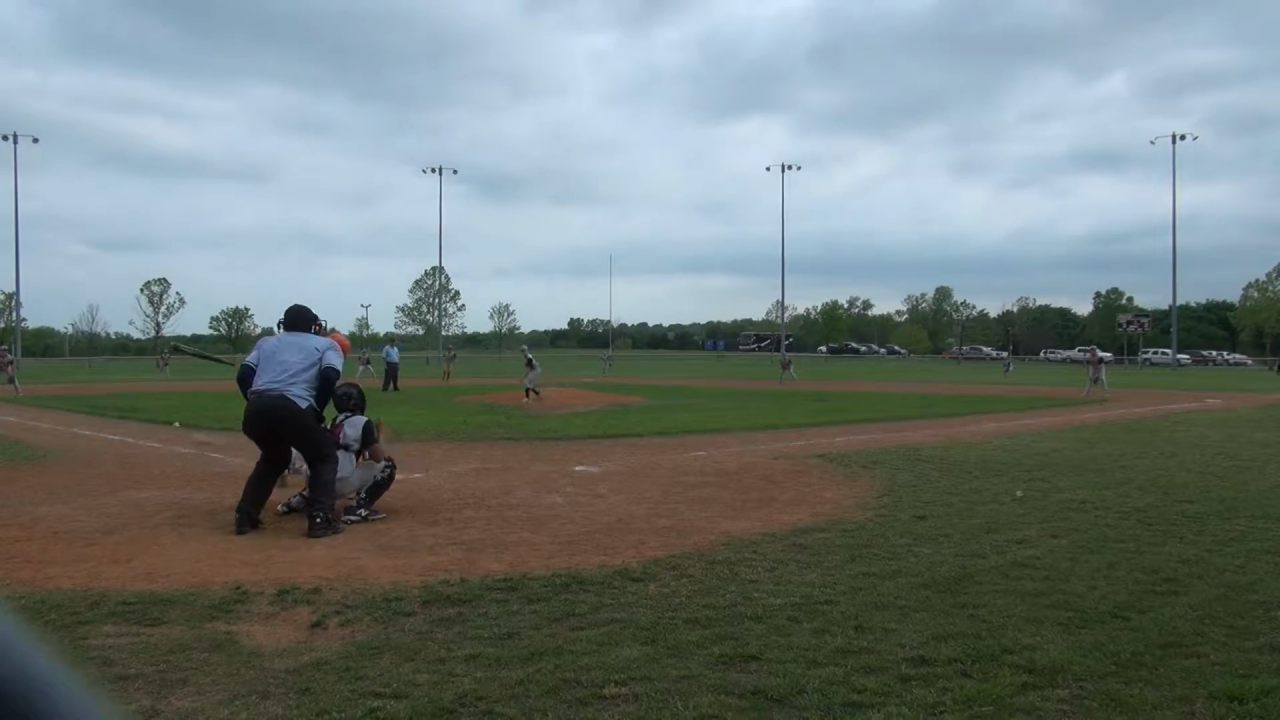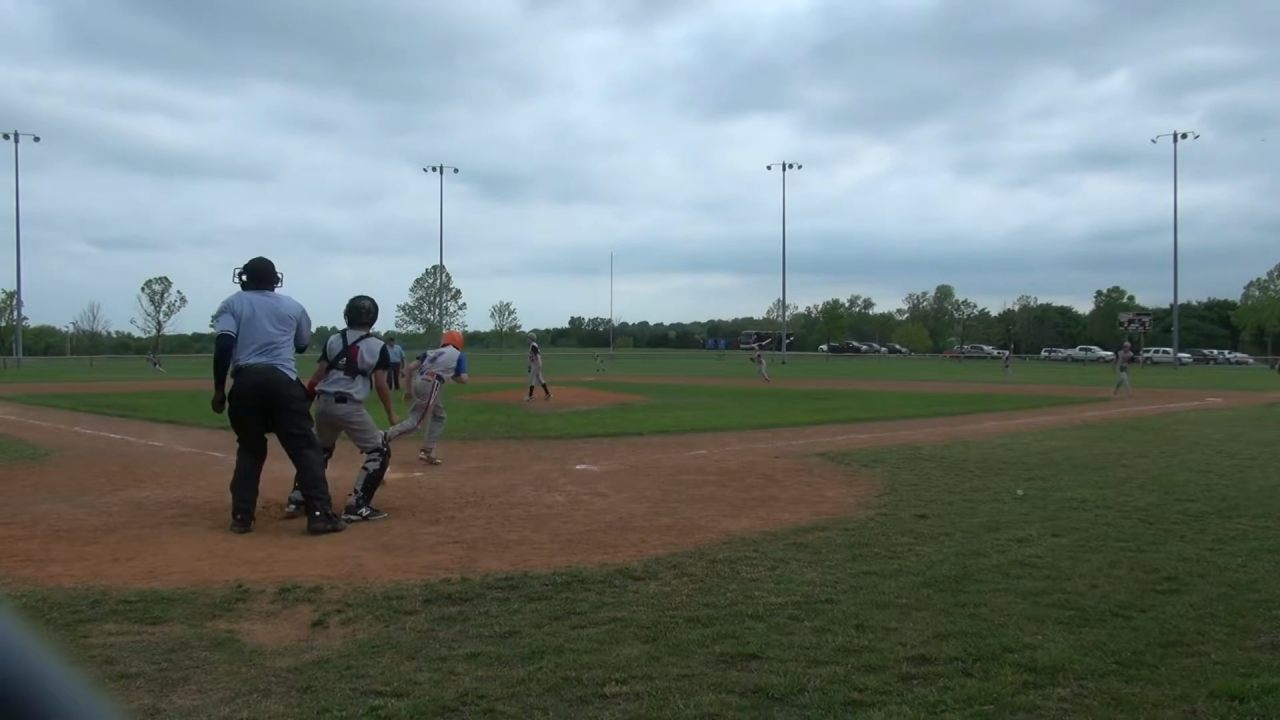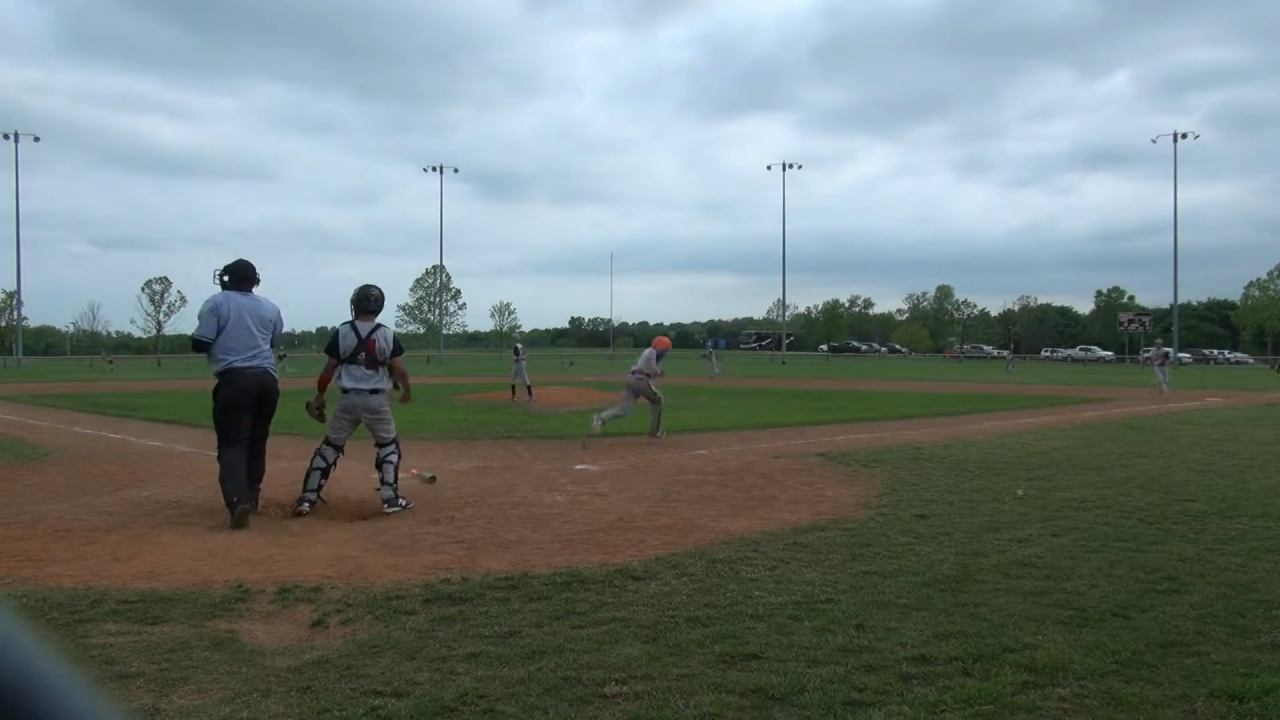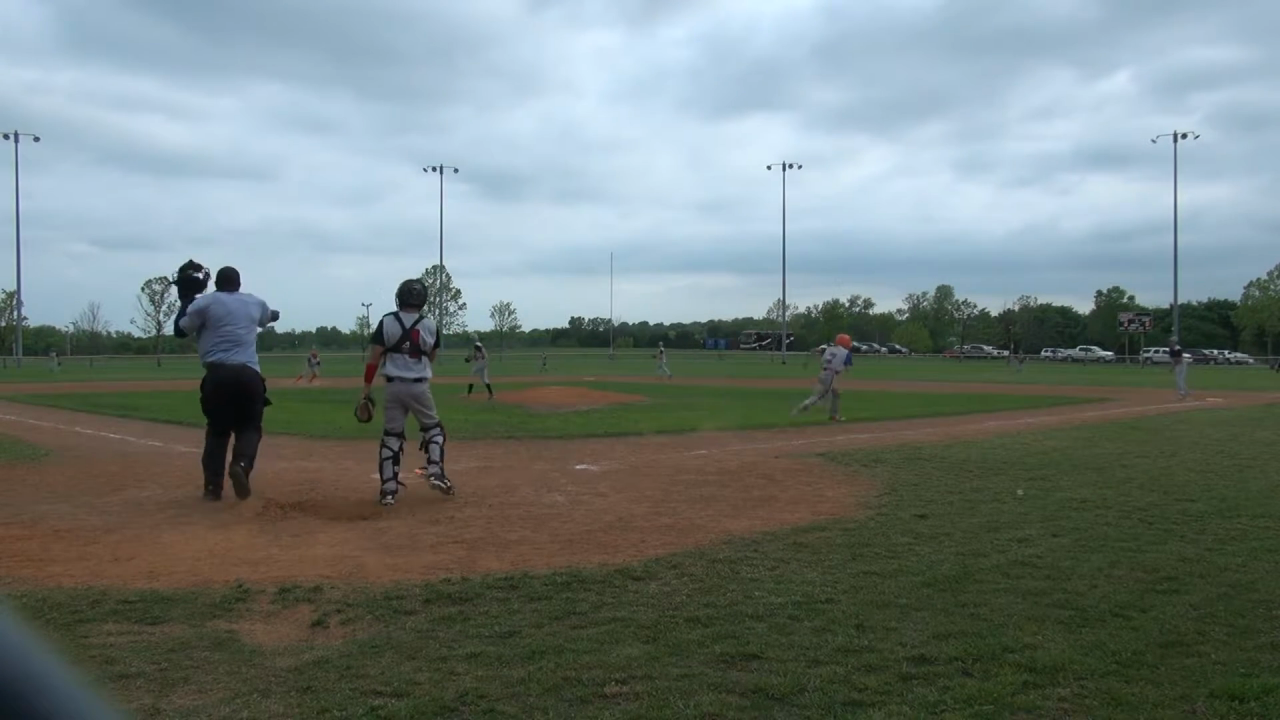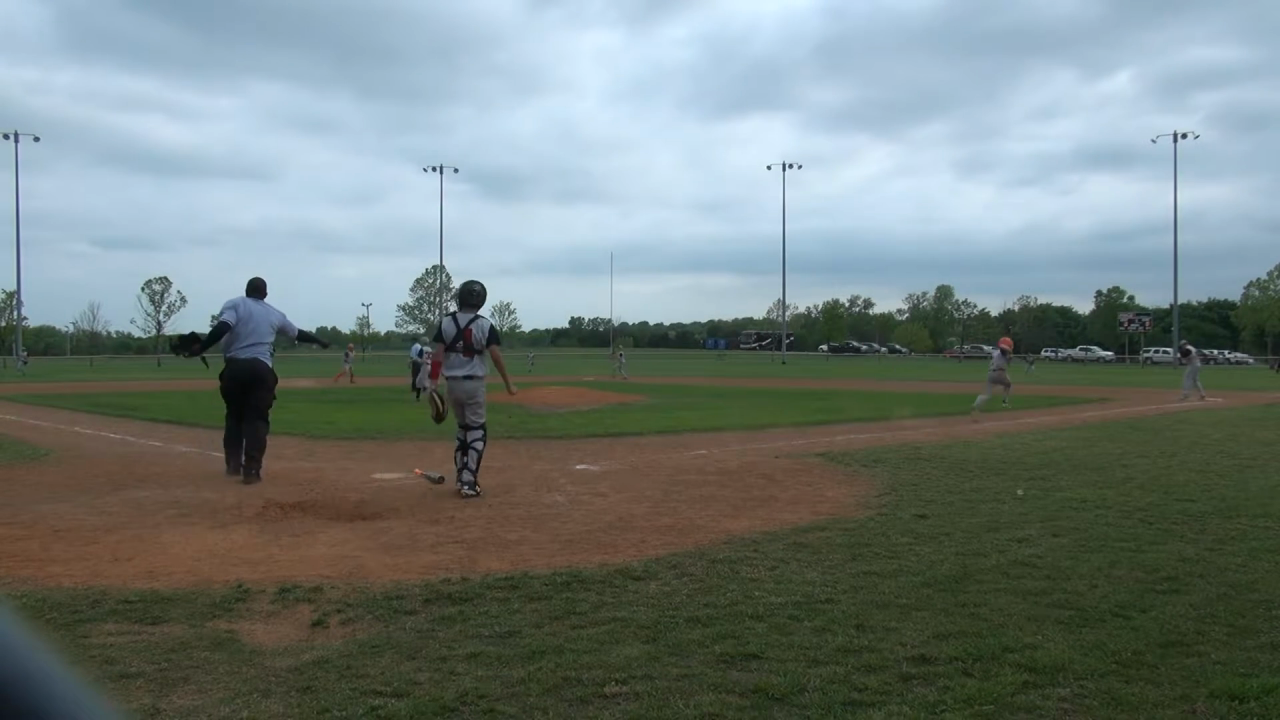
dt=0.7s
person 1, frame 1
left shoulder: (266, 342)
right shoulder: (327, 344)
left elbow: (244, 376)
right elbow: (329, 376)
right wrist: (317, 412)
left hip: (256, 409)
right hip: (294, 408)
left knee: (273, 458)
right knee: (324, 458)
left ankle: (245, 517)
right ankle: (320, 519)
person 1, frame 2
left shoulder: (232, 304)
right shoulder: (293, 306)
left elbow: (223, 345)
right elbow: (302, 345)
left wrist: (219, 388)
left hip: (245, 381)
right hip: (283, 380)
left knee: (250, 450)
right knee: (304, 447)
left ankle: (241, 516)
right ankle: (319, 513)
person 1, frame 3
left shoulder: (217, 303)
right shoulder: (271, 308)
left elbow: (198, 344)
left wrist: (215, 345)
left hip: (235, 380)
right hip: (267, 379)
left knee: (232, 444)
right knee: (256, 442)
left ankle: (239, 501)
right ankle: (250, 498)
person 1, frame 4
left shoulder: (205, 302)
right shoulder: (255, 303)
left elbow: (180, 331)
right elbow: (270, 317)
left wrist: (185, 301)
right wrist: (275, 314)
left hip: (218, 373)
right hip: (249, 374)
left knee: (217, 430)
right knee: (249, 427)
left ankle: (213, 486)
right ankle: (241, 466)
person 1, frame 5
left shoulder: (234, 304)
right shoulder: (275, 314)
left elbow: (223, 327)
right elbow: (297, 333)
left wrist: (201, 348)
right wrist: (318, 341)
left hip: (235, 367)
right hip: (261, 368)
left knee: (235, 416)
right knee: (257, 419)
left ankle: (234, 463)
right ankle: (251, 469)
person 2, frame 1
left shoulder: (332, 424)
right shoulder: (363, 422)
right elbow: (378, 456)
right wrist: (377, 439)
right hip: (340, 485)
right knee: (386, 466)
left ankle: (297, 502)
right ankle: (359, 508)
person 2, frame 2
left shoulder: (333, 340)
right shoulder: (378, 346)
left elbow: (318, 375)
right elbow: (381, 384)
right wrist: (391, 413)
left hip: (324, 403)
right hip: (350, 406)
left knee: (320, 450)
right knee: (378, 451)
left ankle: (297, 499)
right ankle: (357, 506)
person 2, frame 3
left shoulder: (342, 332)
right shoulder: (387, 334)
left elbow: (330, 368)
right elbow: (400, 370)
left wrist: (319, 396)
right wrist: (407, 391)
left hip: (349, 398)
right hip: (377, 399)
left knee: (330, 446)
right knee: (388, 446)
left ankle: (307, 498)
right ankle: (389, 498)
person 2, frame 4
left shoulder: (386, 322)
right shoulder: (430, 325)
left elbow: (374, 358)
left wrist: (366, 388)
left hip: (393, 386)
right hip: (419, 386)
left knee: (391, 436)
right knee: (434, 429)
left ankle: (389, 489)
right ankle: (435, 473)
person 2, frame 5
left shoulder: (446, 322)
right shoulder: (485, 325)
left elbow: (437, 354)
right elbow: (496, 356)
left wrist: (433, 383)
right wrist: (509, 384)
left hip: (452, 383)
right hip: (474, 384)
left knee: (463, 429)
right knee: (476, 431)
left ankle: (463, 479)
right ankle: (469, 483)
